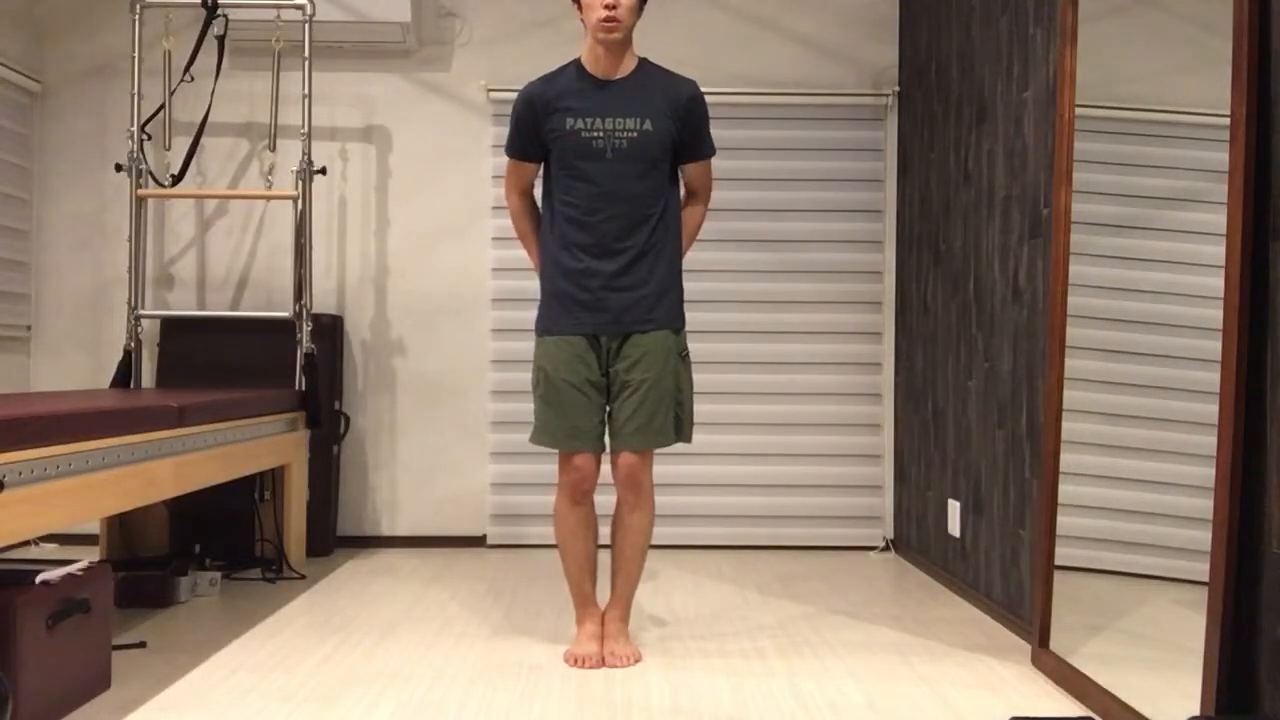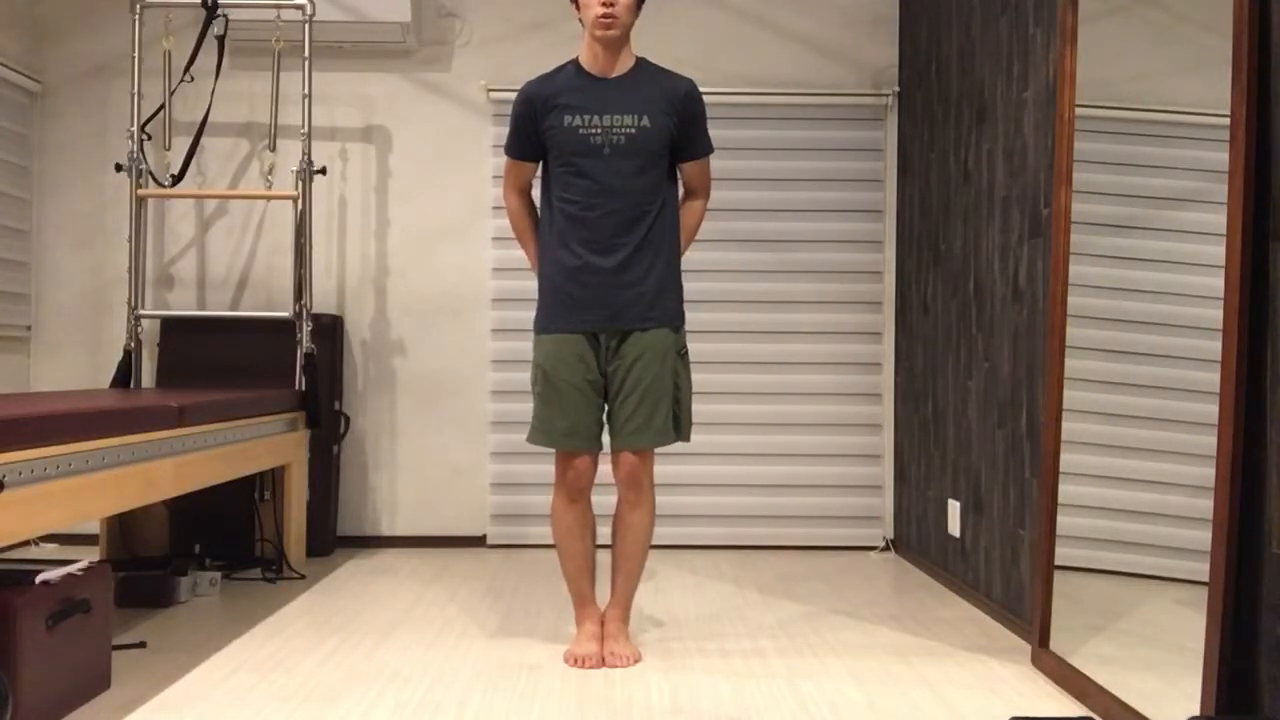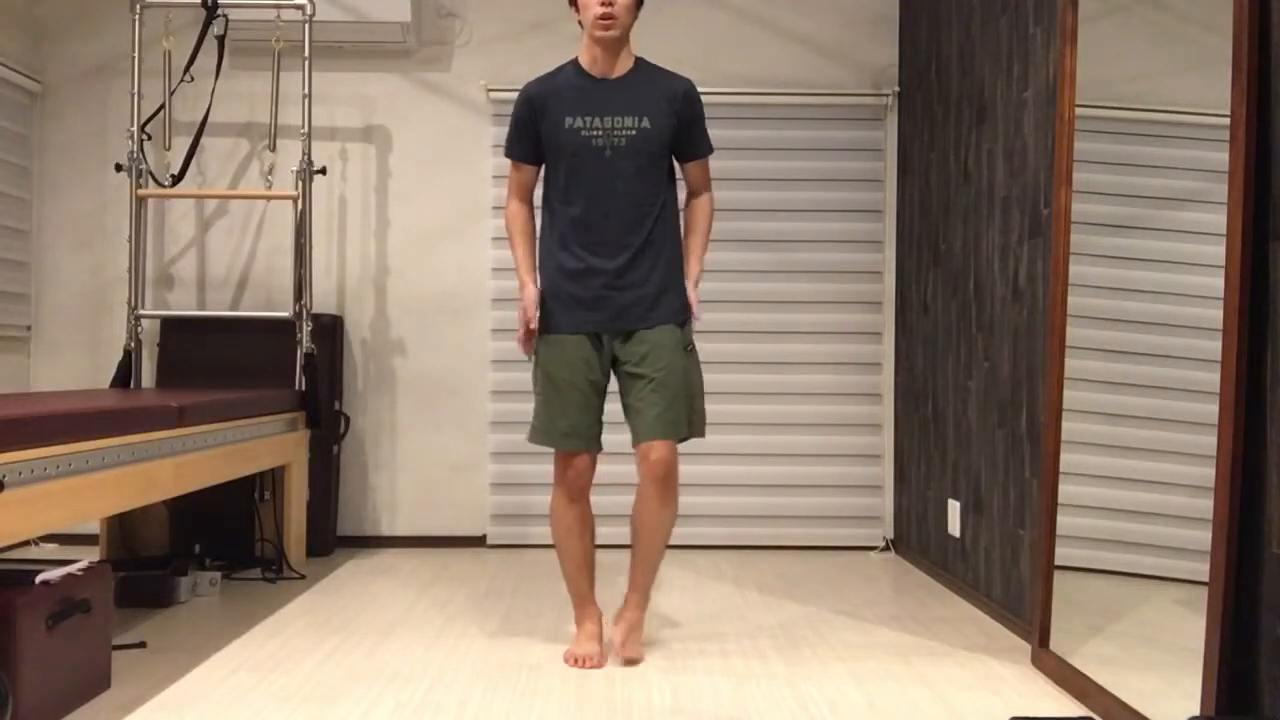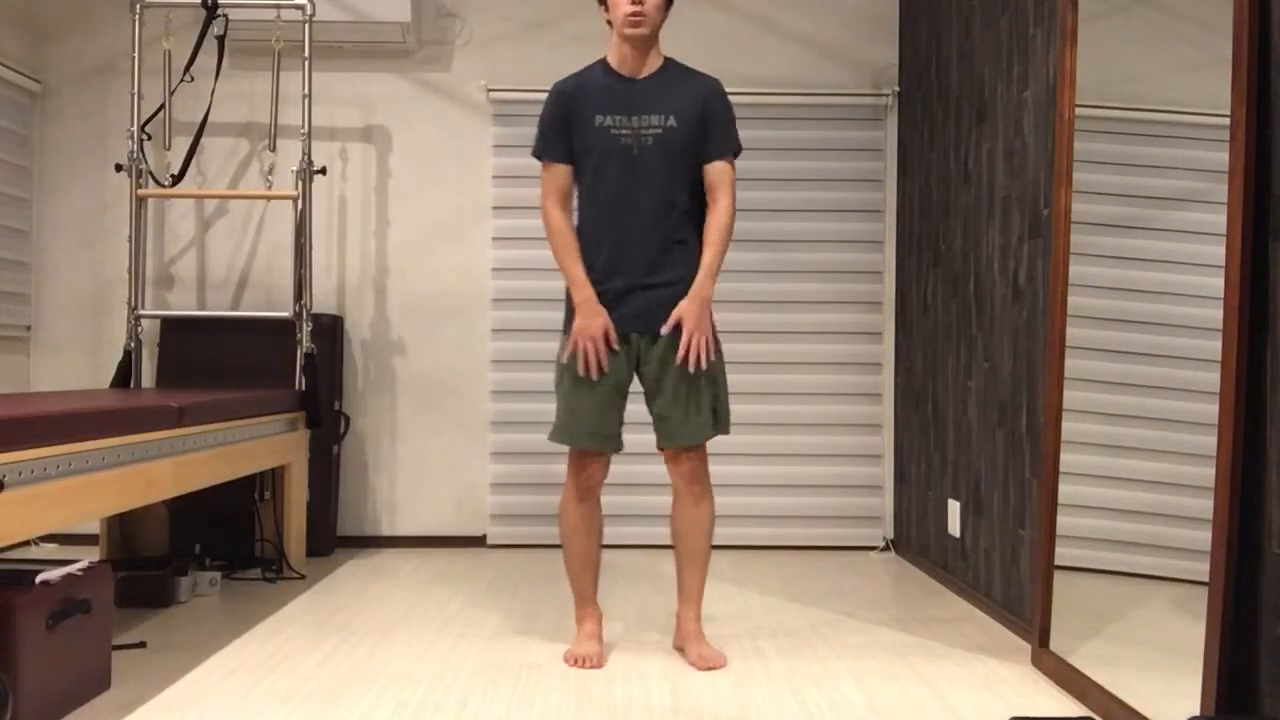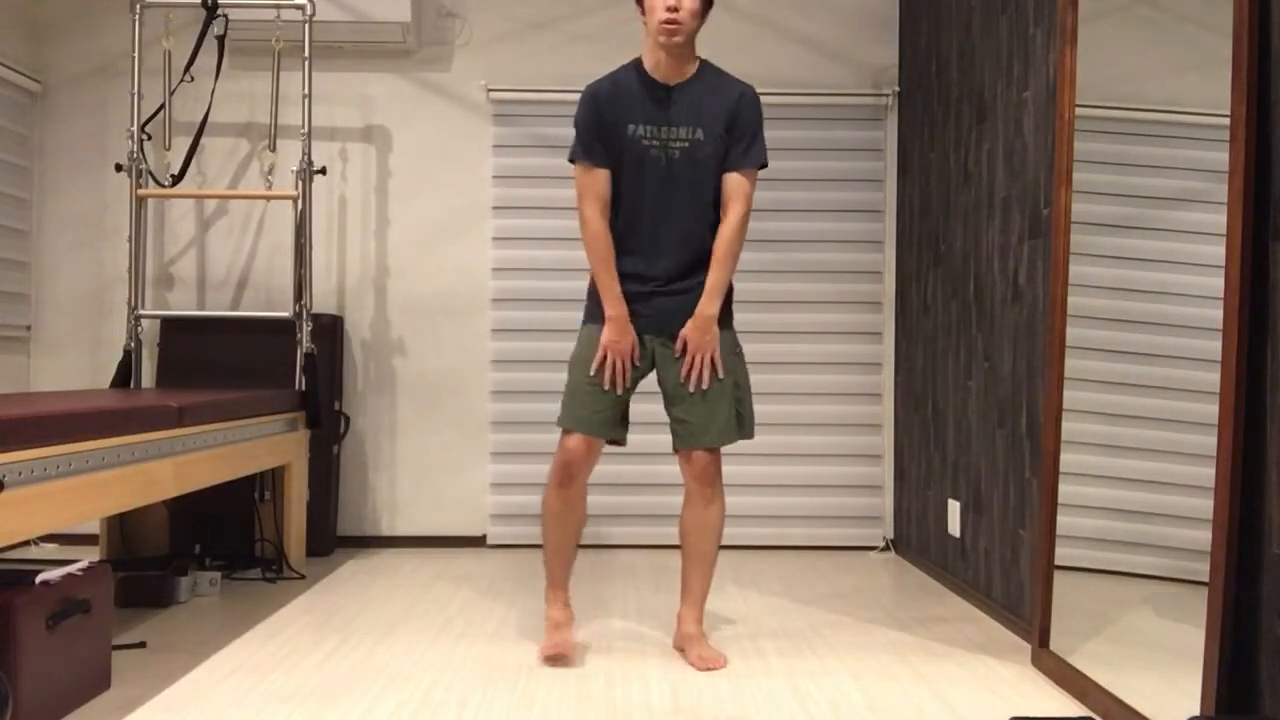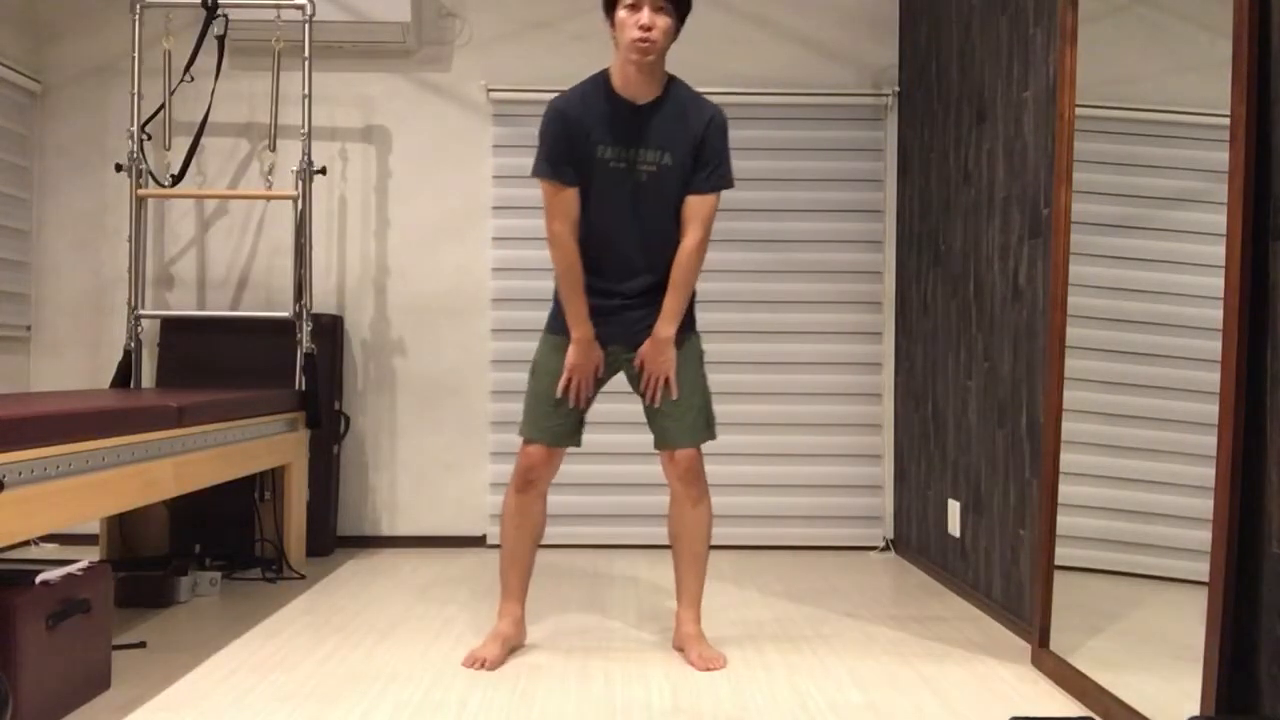
dt=0.4s
person 1, frame 1
left shoulder: (679, 97)
right shoulder: (542, 98)
left elbow: (697, 194)
right elbow: (519, 192)
left wrist: (658, 265)
right wrist: (551, 270)
left hip: (650, 319)
right hip: (567, 319)
left knee: (633, 472)
right knee: (577, 474)
left ankle: (619, 618)
right ankle: (585, 617)
person 1, frame 2
left shoulder: (676, 95)
right shoulder: (541, 97)
left elbow: (696, 192)
right elbow: (516, 192)
left wrist: (656, 262)
right wrist: (552, 269)
left hip: (649, 316)
right hip: (566, 316)
left knee: (634, 471)
right knee: (573, 473)
left ankle: (618, 618)
right ankle: (585, 618)
person 1, frame 3
left shoulder: (674, 94)
right shoulder: (542, 97)
left elbow: (699, 191)
right elbow: (519, 197)
left wrist: (690, 277)
right wrist: (527, 282)
left hip: (654, 313)
right hip: (568, 315)
left knee: (658, 463)
right knee: (572, 472)
left ankle: (634, 608)
right ankle: (585, 618)
person 1, frame 4
left shoulder: (701, 95)
right shoulder: (571, 96)
left elbow: (721, 198)
right elbow: (555, 204)
left wrist: (700, 293)
right wrist: (583, 299)
left hip: (676, 310)
right hip: (600, 312)
left knee: (689, 465)
right knee: (584, 469)
left ankle: (689, 621)
right ankle: (588, 619)
person 1, frame 5
left shoulder: (735, 101)
right shoulder: (605, 98)
left elbow: (734, 213)
right elbow: (593, 211)
left wrist: (707, 314)
right wrist: (616, 314)
left hip: (698, 313)
right hip: (616, 309)
left knee: (702, 466)
right knee: (572, 455)
left ankle: (690, 623)
right ankle: (557, 606)
person 1, frame 6
left shoulder: (702, 121)
right shoulder: (569, 113)
left elbow: (695, 235)
right elbow: (562, 232)
left wrist: (664, 334)
right wrist: (581, 334)
left hip: (664, 322)
right hip: (578, 319)
left knee: (686, 466)
right knee: (533, 464)
left ankle: (688, 623)
right ankle: (510, 618)
